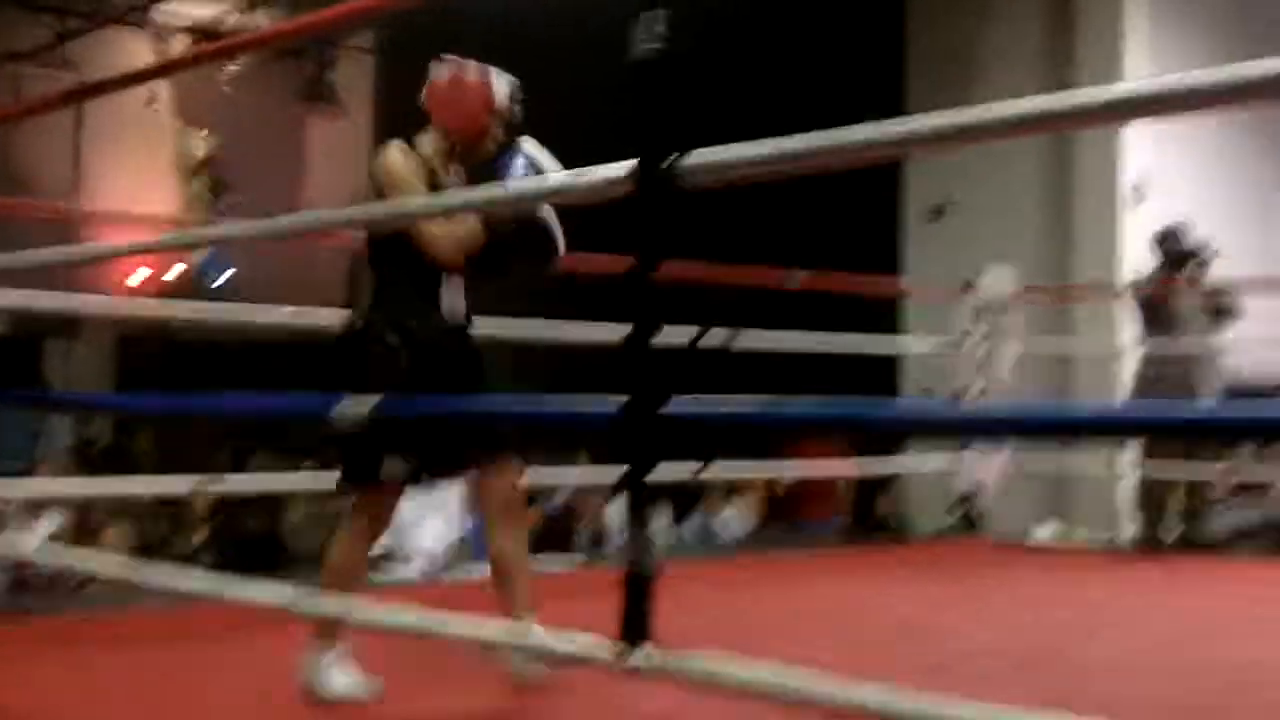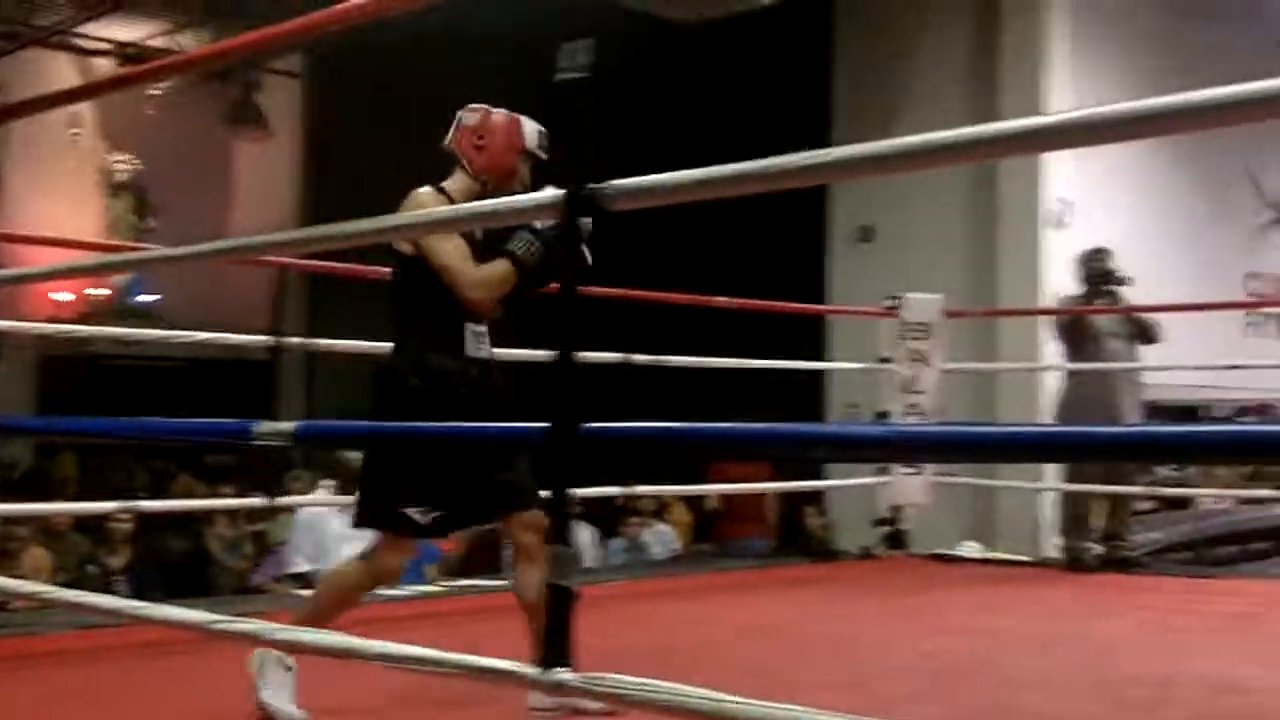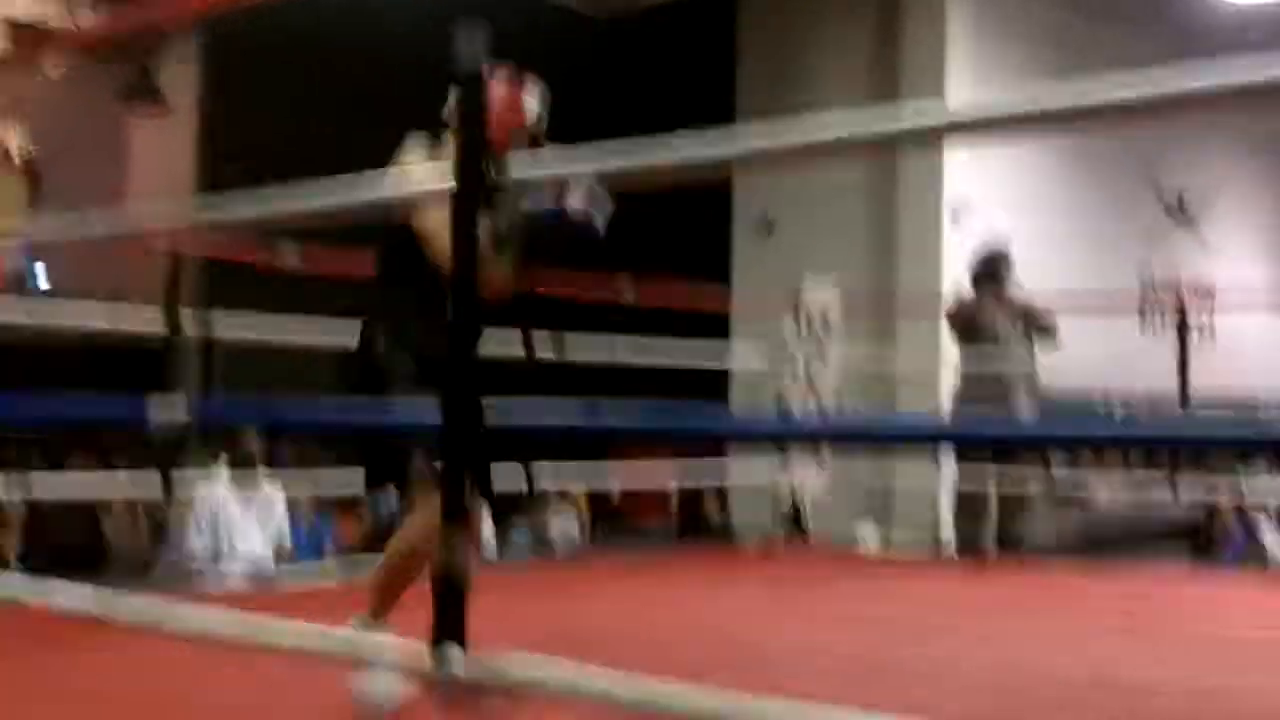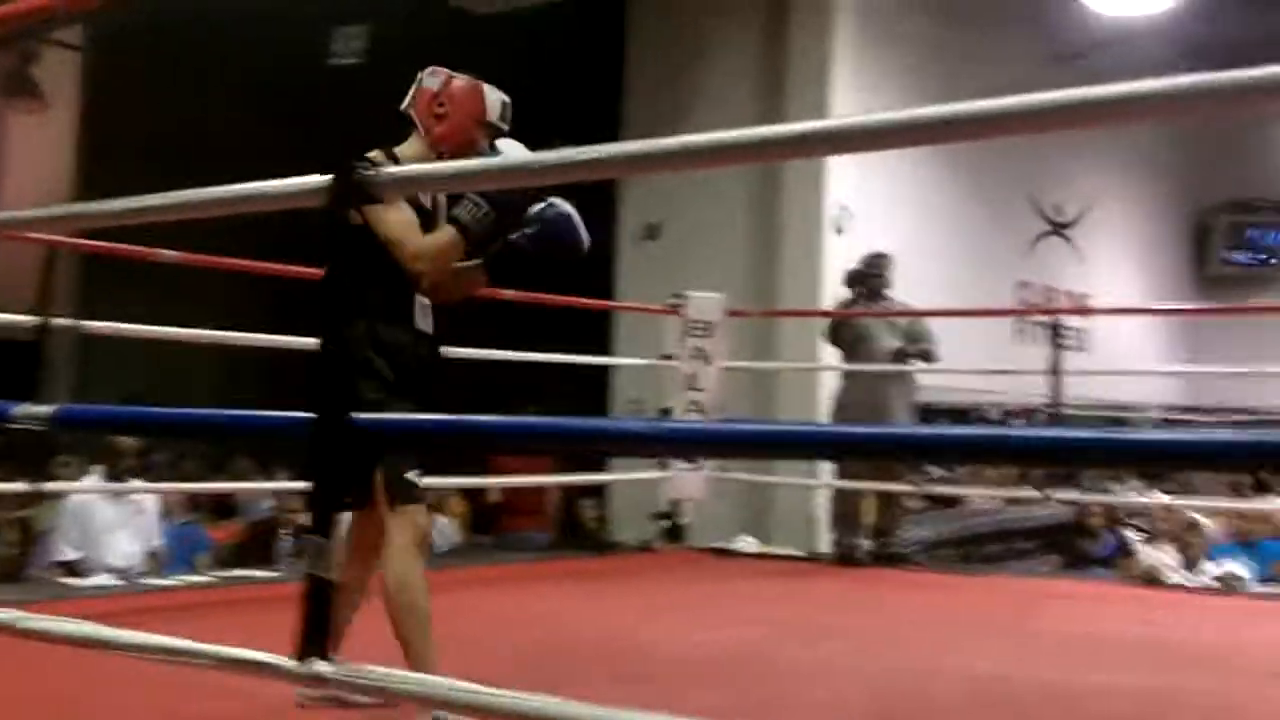
dt=0.2s
person 1, frame 1
left shoulder: (460, 175)
right shoulder: (399, 162)
right elbow: (443, 245)
left wrist: (509, 239)
left hip: (447, 349)
right hip: (397, 351)
left knee: (505, 488)
right knee: (373, 506)
left ankle: (523, 632)
right ankle: (324, 653)
person 1, frame 2
right shoulder: (427, 205)
right elbow: (472, 289)
left wrist: (534, 265)
right wrist: (535, 242)
left hip: (474, 394)
right hip: (423, 394)
left knee: (532, 529)
right knee: (391, 554)
right ankle: (280, 653)
person 1, frame 3
right shoulder: (419, 162)
left elbow: (493, 283)
right elbow: (446, 254)
left wrist: (540, 232)
right wrist: (516, 217)
left hip: (448, 358)
right hip: (401, 354)
right knee: (441, 505)
left ankle: (448, 656)
right ankle: (370, 631)
person 1, frame 4
left shoulder: (435, 189)
right shoulder: (376, 173)
left elbow: (454, 281)
right elbow: (420, 258)
left wrist: (518, 245)
right wrist: (486, 205)
left hip: (407, 368)
right hip: (368, 365)
left knee: (374, 527)
right knee: (410, 524)
left ankle: (324, 662)
person 2, frame 1
left shoulder: (1204, 286)
right shoulder: (1150, 283)
left elbow: (1229, 311)
right elbow: (1153, 305)
left wrist: (1203, 282)
right wrist: (1174, 273)
left hip: (1203, 384)
right hip: (1164, 384)
left knee: (1201, 457)
right knee: (1161, 456)
left ankle: (1193, 525)
right ankle: (1153, 528)
person 2, frame 2
left shoulder: (1125, 307)
right shoulder: (1072, 305)
left elbow: (1152, 335)
right elbow: (1068, 331)
left wrist: (1123, 307)
right wrist: (1091, 297)
left hip: (1125, 405)
right hip: (1085, 406)
left knee: (1123, 476)
right knee: (1082, 475)
left ankle: (1116, 542)
right ankle: (1077, 544)
person 2, frame 3
left shoulder: (1023, 306)
right shoulder: (969, 305)
left elbow: (1050, 330)
right elbow: (958, 325)
left wrist: (1017, 305)
right wrist: (981, 293)
left hip: (1019, 400)
right hip: (979, 400)
right knee: (975, 468)
left ankle: (1009, 533)
right ankle: (972, 535)
person 2, frame 4
left shoulder: (905, 312)
right shoulder: (849, 309)
left elbow: (931, 351)
right elbow: (835, 337)
left wrist: (911, 350)
right wrist: (854, 296)
left hip: (897, 405)
right hip: (858, 405)
left knee: (893, 473)
right knee: (853, 472)
left ankle: (885, 537)
right ankle: (848, 539)
